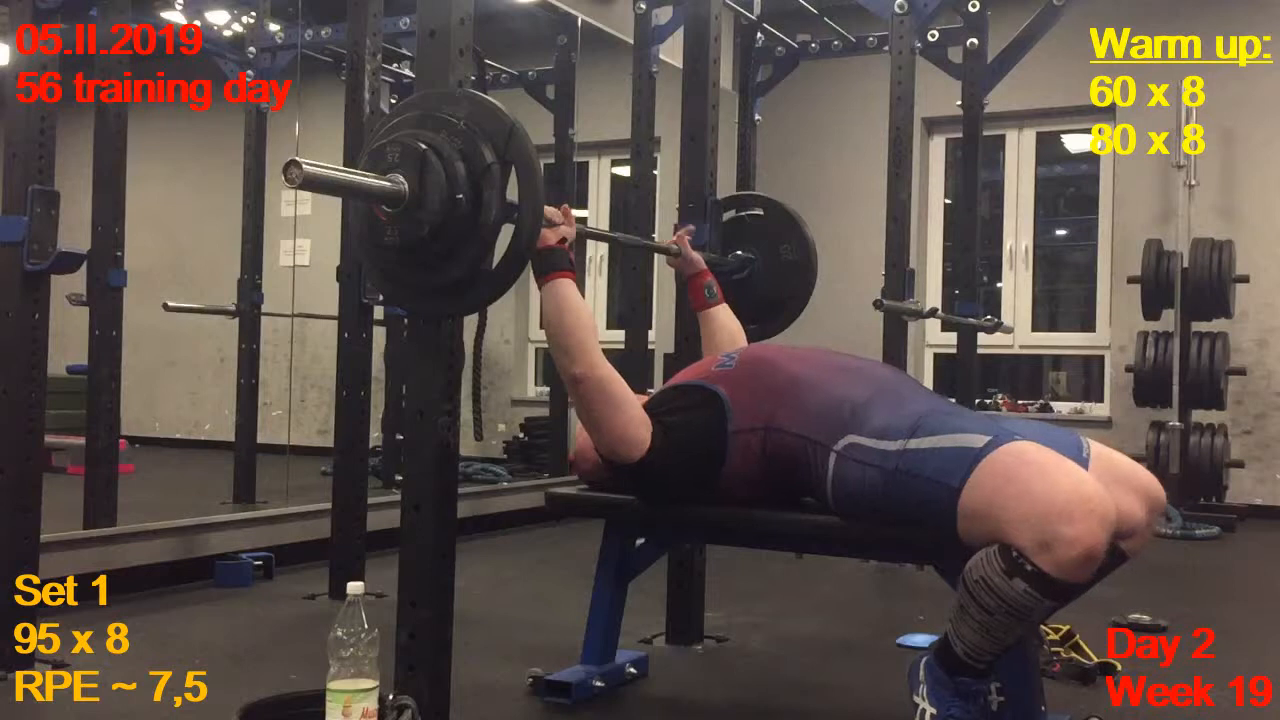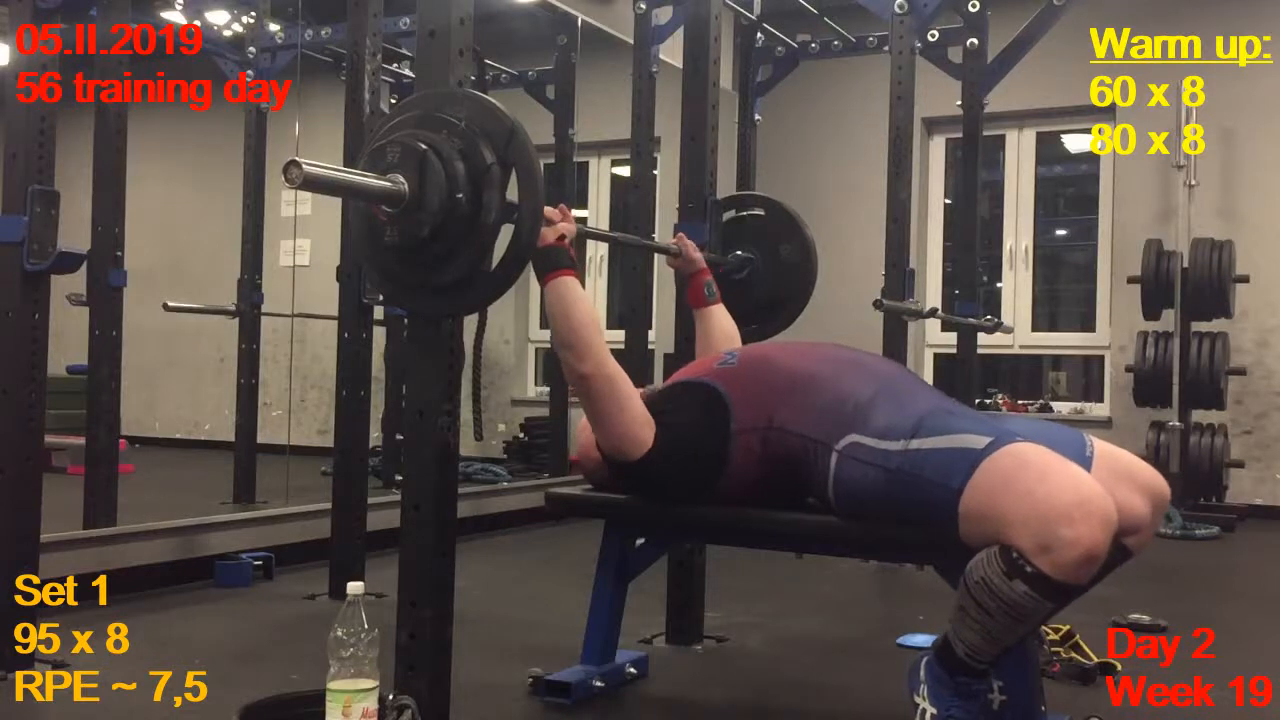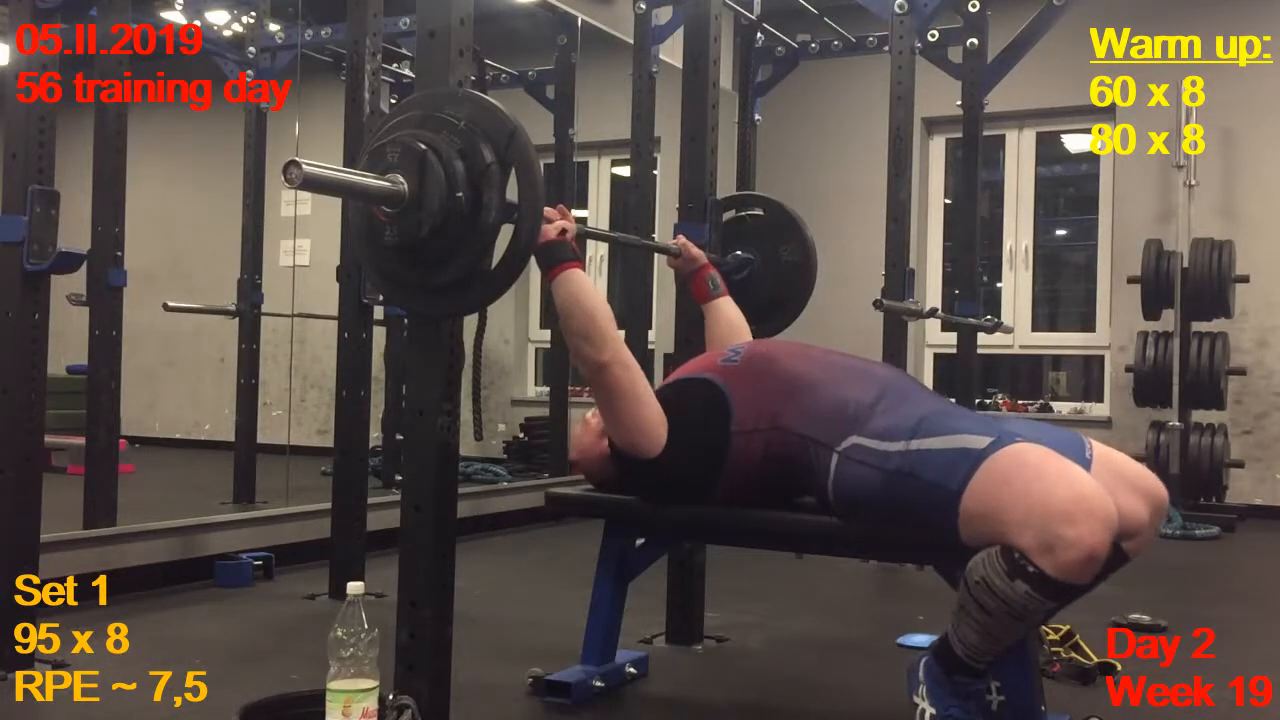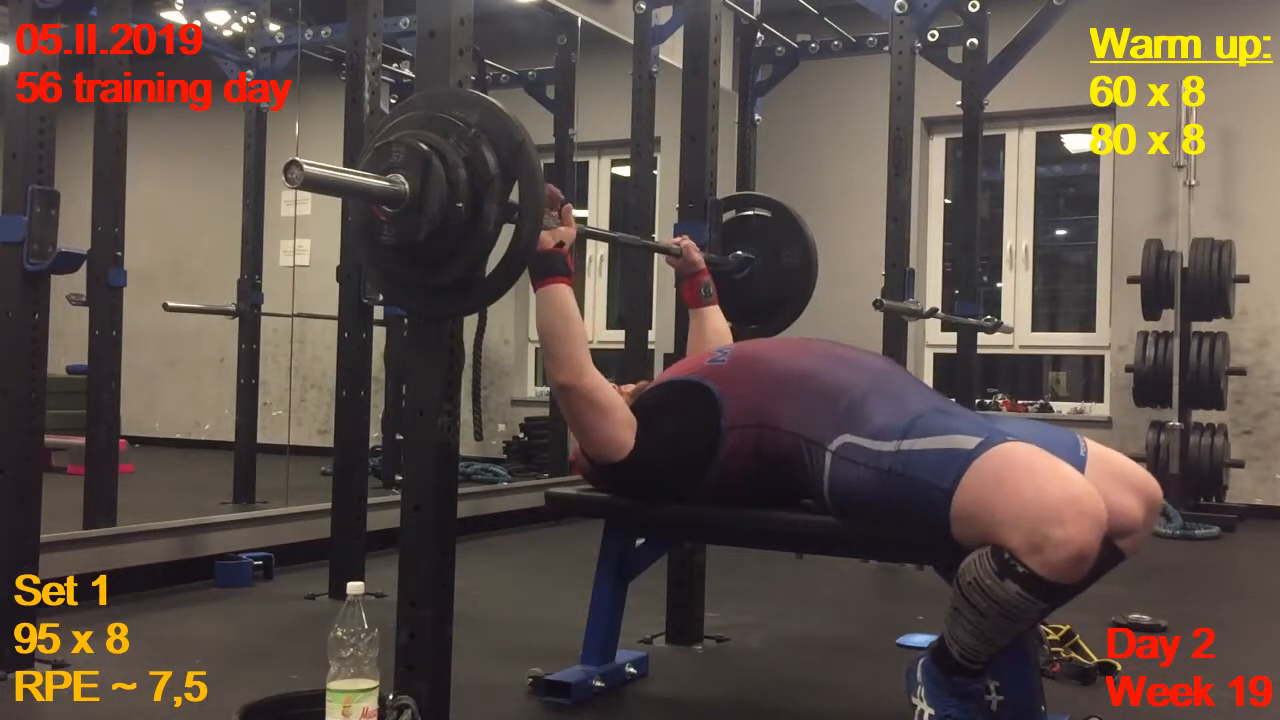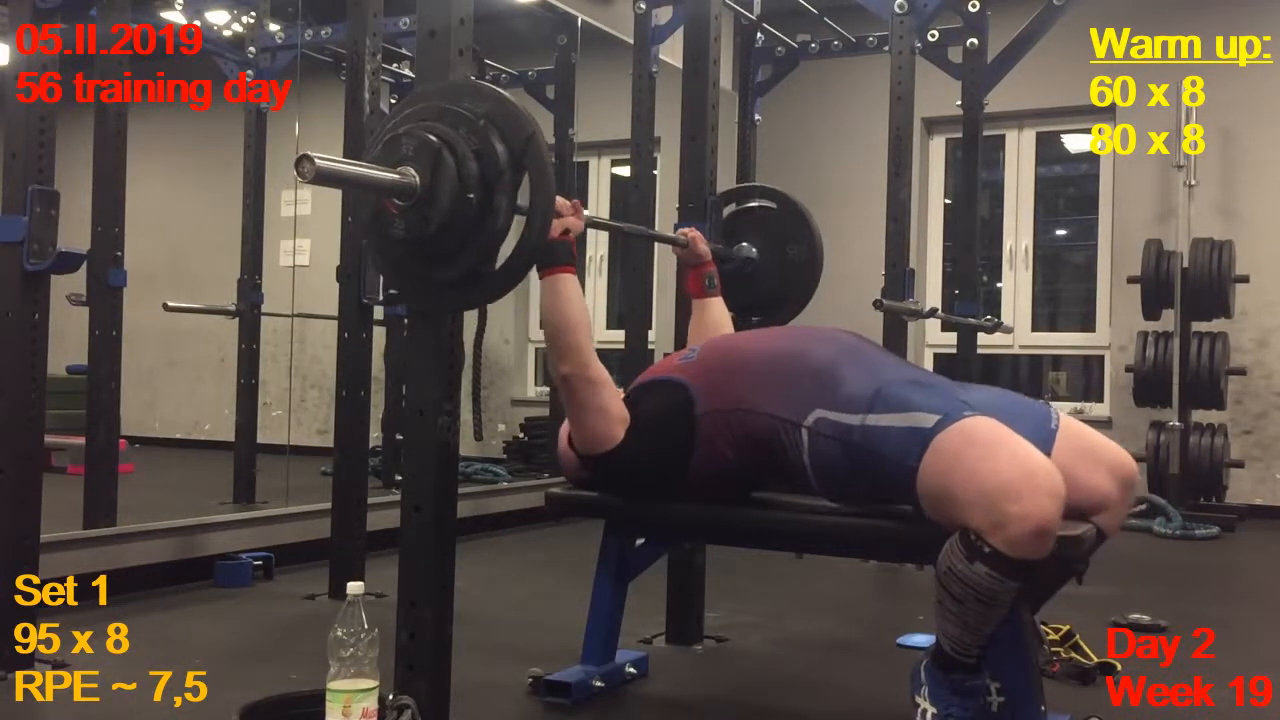
dt=1s
person 1, frame 1
left shoulder: (687, 416)
right shoulder: (657, 453)
left elbow: (735, 365)
right elbow: (584, 370)
left wrist: (698, 278)
right wrist: (553, 265)
left knee: (1135, 505)
right knee: (1079, 523)
left ankle: (985, 640)
person 1, frame 2
left shoulder: (692, 416)
right shoulder: (659, 455)
left elbow: (728, 364)
right elbow: (587, 366)
left wrist: (697, 277)
right wrist: (554, 265)
left knee: (1140, 498)
right knee: (1079, 522)
left ankle: (986, 638)
person 1, frame 3
left shoulder: (691, 412)
right shoulder: (661, 453)
left elbow: (738, 359)
right elbow: (603, 356)
left wrist: (700, 274)
right wrist: (559, 260)
left knee: (1139, 504)
right knee: (1079, 525)
left ankle: (987, 640)
person 1, frame 4
left shoulder: (679, 417)
right shoulder: (646, 454)
left elbow: (720, 369)
right elbow: (571, 378)
left wrist: (696, 281)
right wrist: (550, 267)
left knee: (1134, 504)
right knee: (1069, 524)
left ankle: (986, 642)
person 1, frame 5
left shoulder: (662, 410)
right shoulder: (630, 451)
left elbow: (715, 360)
right elbow: (574, 367)
left wrist: (701, 271)
right wrist: (556, 255)
left knee: (1111, 483)
right knee: (1028, 504)
left ankle: (986, 637)
